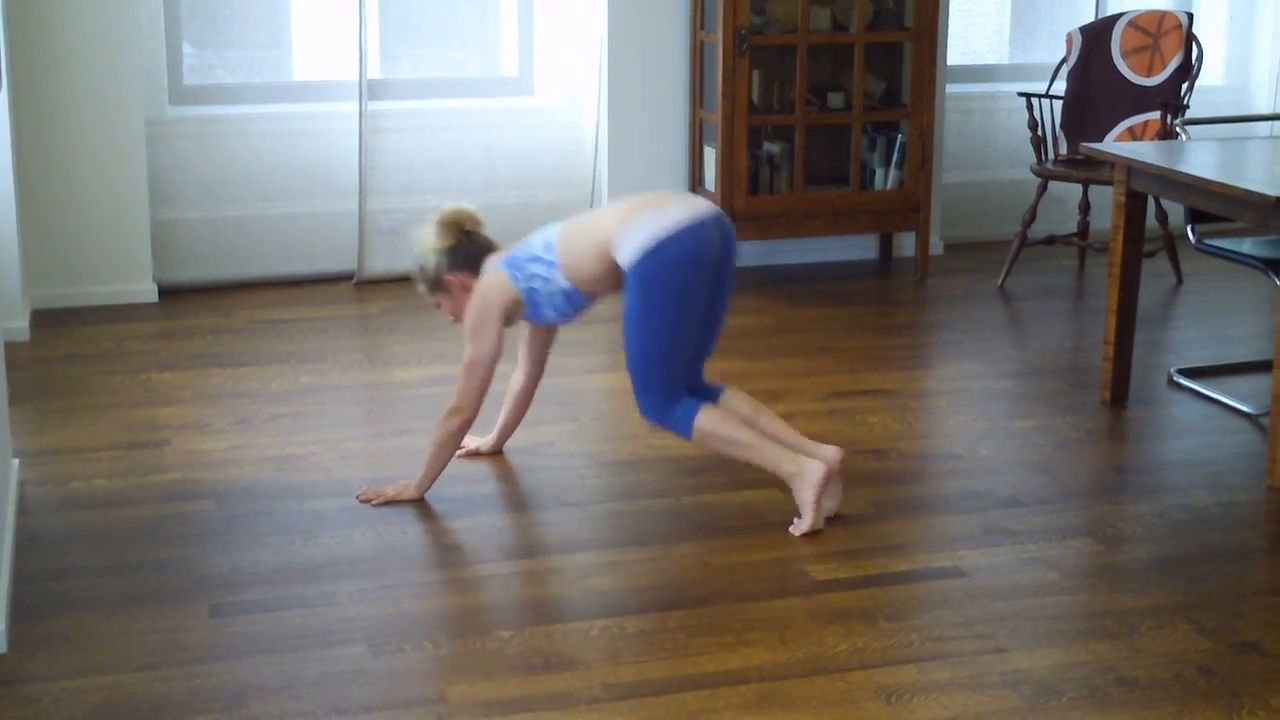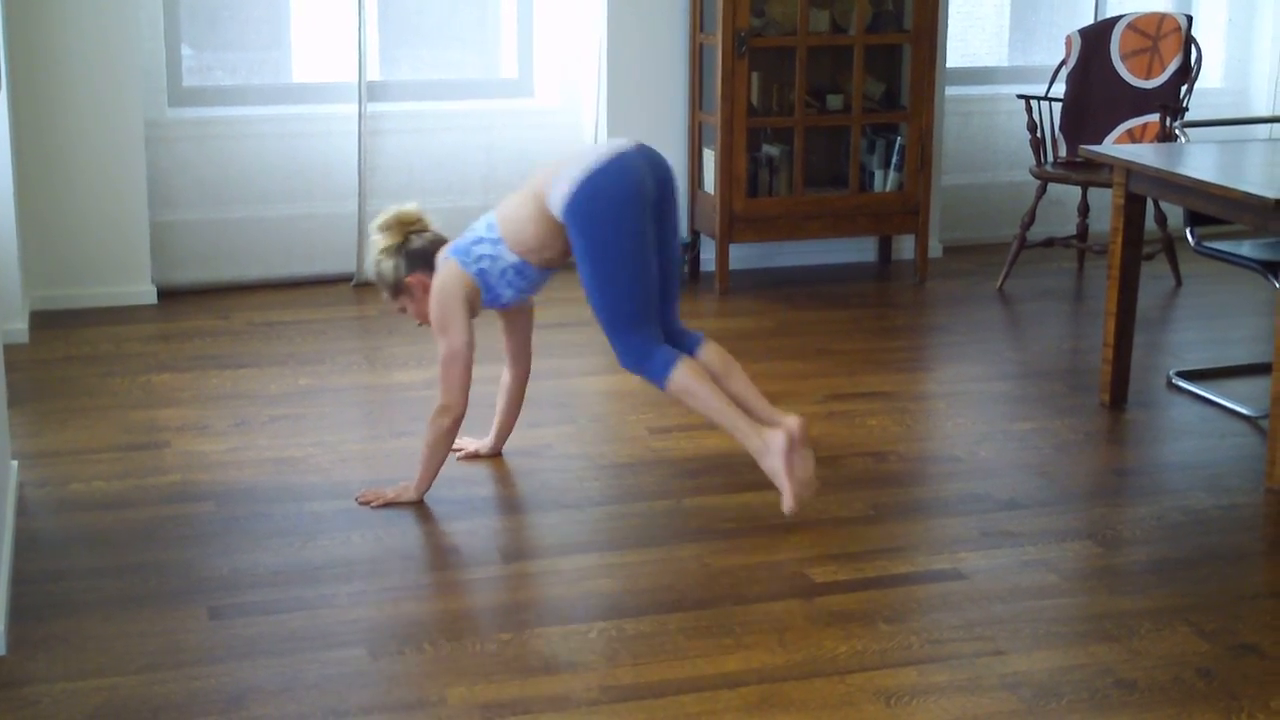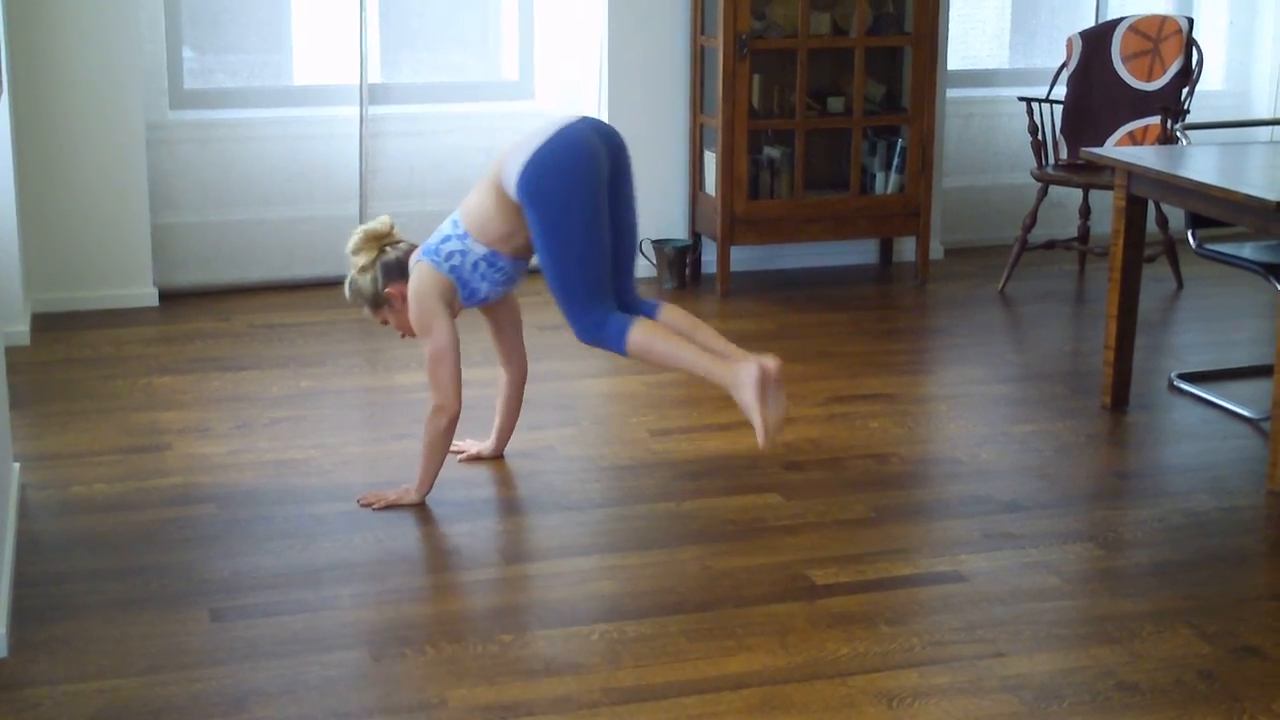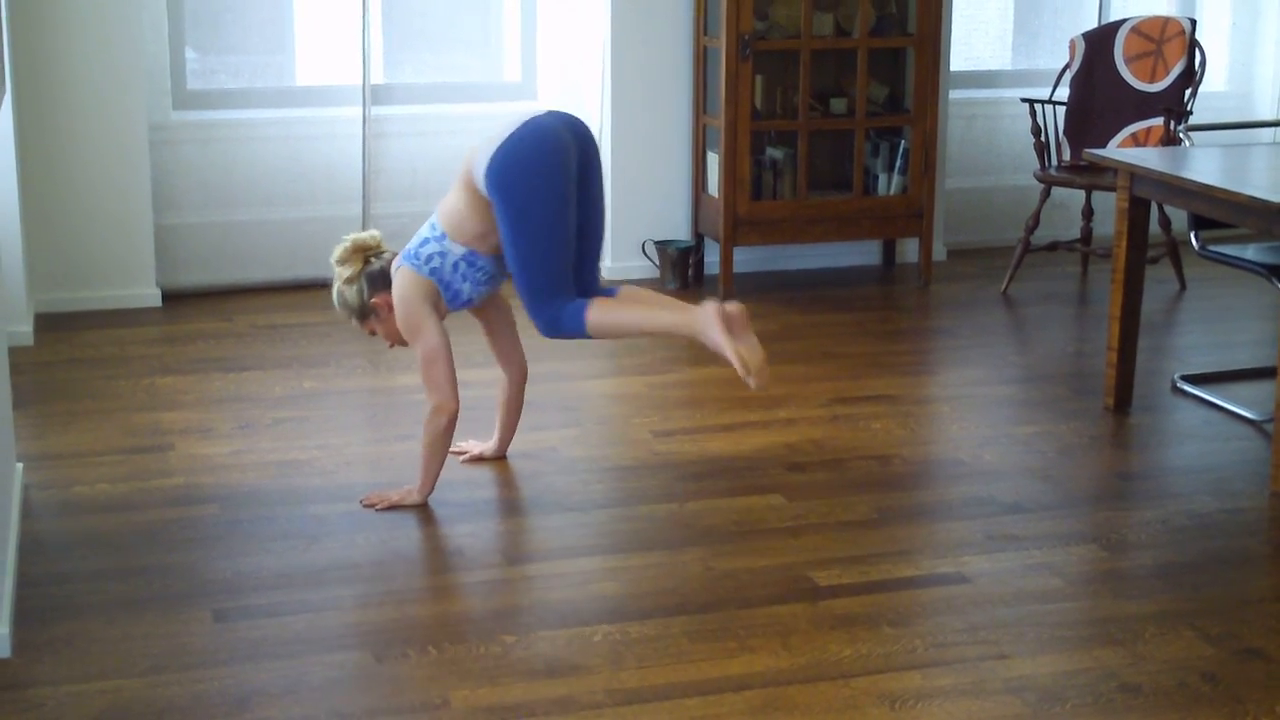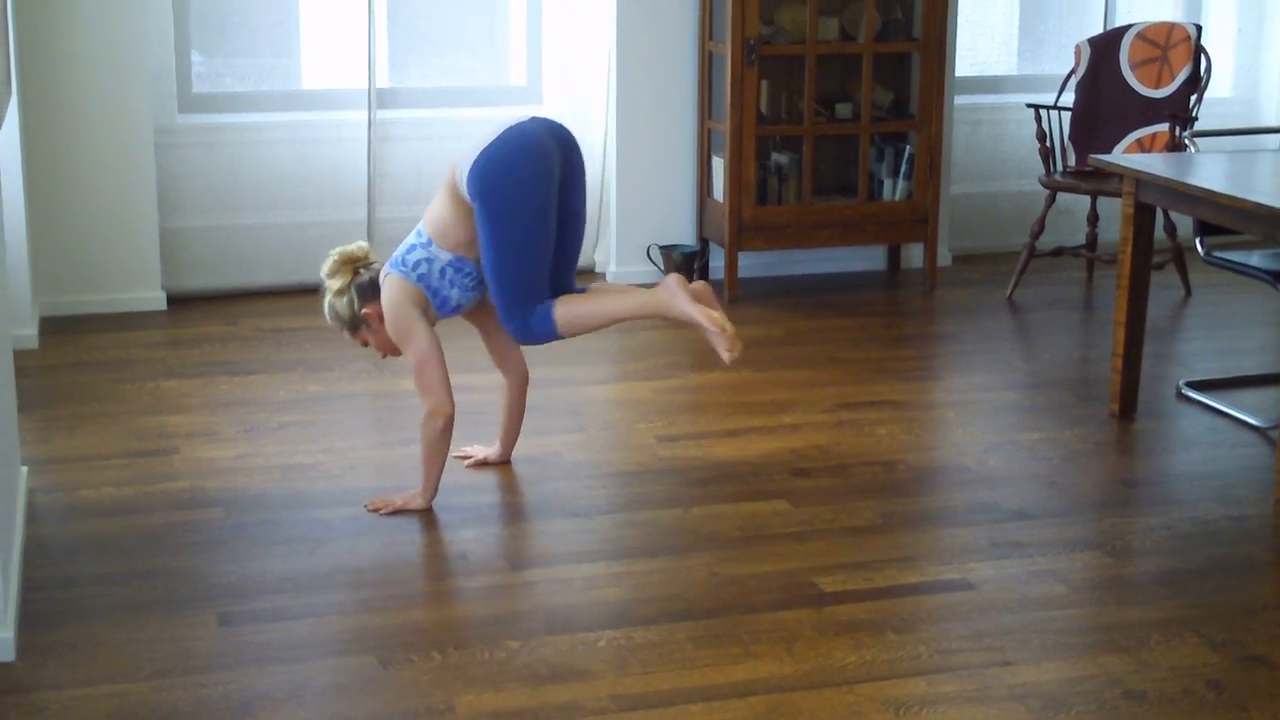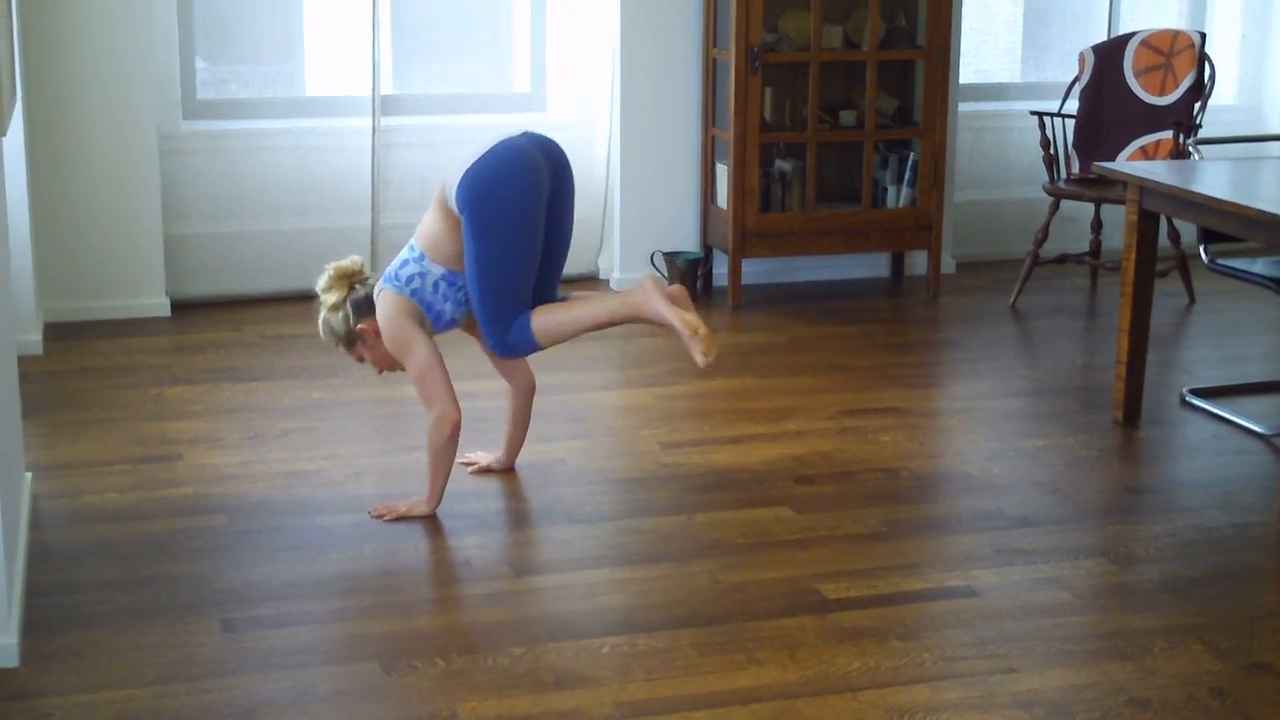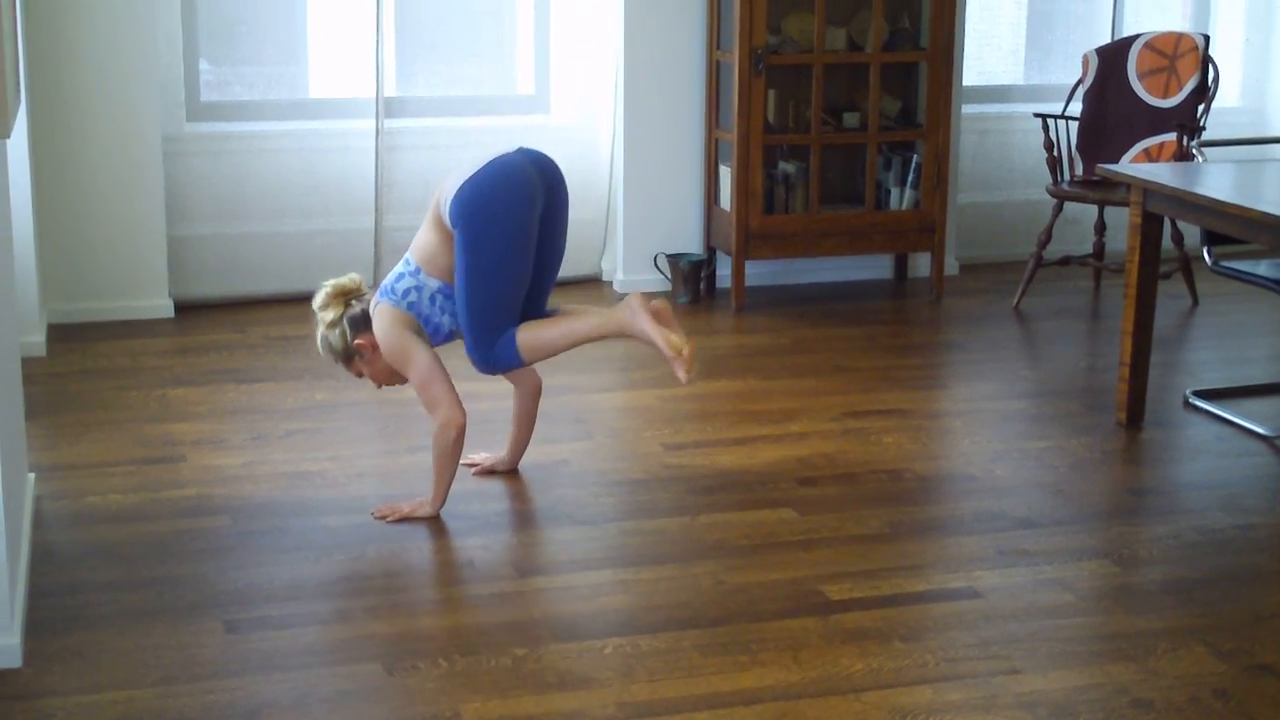
dt=0.1s
person 1, frame 1
left shoulder: (489, 291)
right shoulder: (527, 276)
left elbow: (461, 409)
right elbow: (529, 374)
left wrist: (418, 486)
right wrist: (495, 440)
left hip: (664, 249)
right hip: (699, 222)
left knee: (662, 404)
right knee: (686, 390)
left ankle: (801, 468)
right ankle: (813, 452)
person 1, frame 2
left shoulder: (449, 283)
right shoulder: (489, 278)
left elbow: (449, 405)
right elbow: (518, 364)
left wrist: (417, 488)
right wrist: (493, 442)
left hip: (598, 190)
right hip: (638, 162)
left knee: (640, 348)
right knee: (663, 335)
left ankle: (765, 442)
right ankle: (778, 422)
person 1, frame 3
left shoulder: (425, 286)
right shoulder: (471, 272)
left elbow: (446, 405)
right elbow: (515, 365)
left wrist: (419, 489)
right wrist: (496, 444)
left hip: (549, 168)
right hip: (588, 139)
left knee: (596, 322)
right knee: (626, 307)
left ankle: (738, 377)
right ankle: (746, 363)
person 1, frame 4
left shoulder: (408, 293)
right shoulder: (465, 286)
left elbow: (443, 405)
right elbow: (514, 366)
left wrist: (421, 490)
right wrist: (498, 445)
left hip: (527, 154)
right hip: (561, 133)
left knee: (557, 316)
right knee: (579, 297)
left ankle: (702, 321)
right ankle: (713, 315)
person 1, frame 5
left shoulder: (398, 300)
right shoulder: (454, 291)
left elbow: (439, 409)
right elbow: (516, 372)
left wrist: (424, 495)
right wrist: (503, 449)
left hip: (508, 161)
right hip: (546, 139)
left knee: (527, 321)
right knee: (553, 301)
left ankle: (663, 299)
right ankle: (681, 299)
person 1, frame 6
left shoulder: (391, 314)
left elbow: (445, 415)
right elbow: (522, 376)
left wrist: (430, 501)
right wrist: (506, 457)
left hip: (500, 175)
right hip: (537, 155)
left knee: (506, 336)
right knee: (534, 314)
left ankle: (639, 301)
right ankle: (648, 302)
person 1, frame 7
left shoulder: (389, 327)
right shoulder: (425, 316)
left elbow: (451, 420)
right elbow: (529, 379)
left wrist: (434, 502)
right wrist: (512, 457)
left hip: (492, 191)
right hip: (534, 170)
left knee: (492, 352)
right knee: (526, 324)
left ankle: (624, 317)
right ankle: (637, 317)
